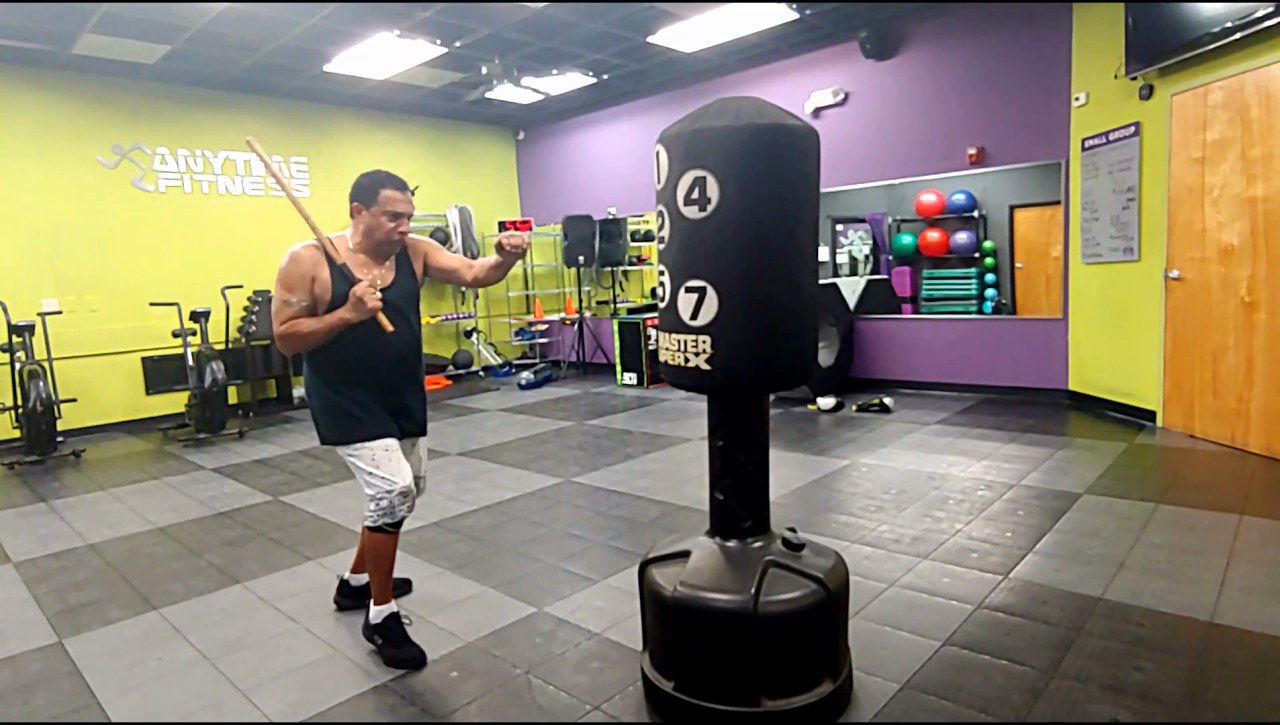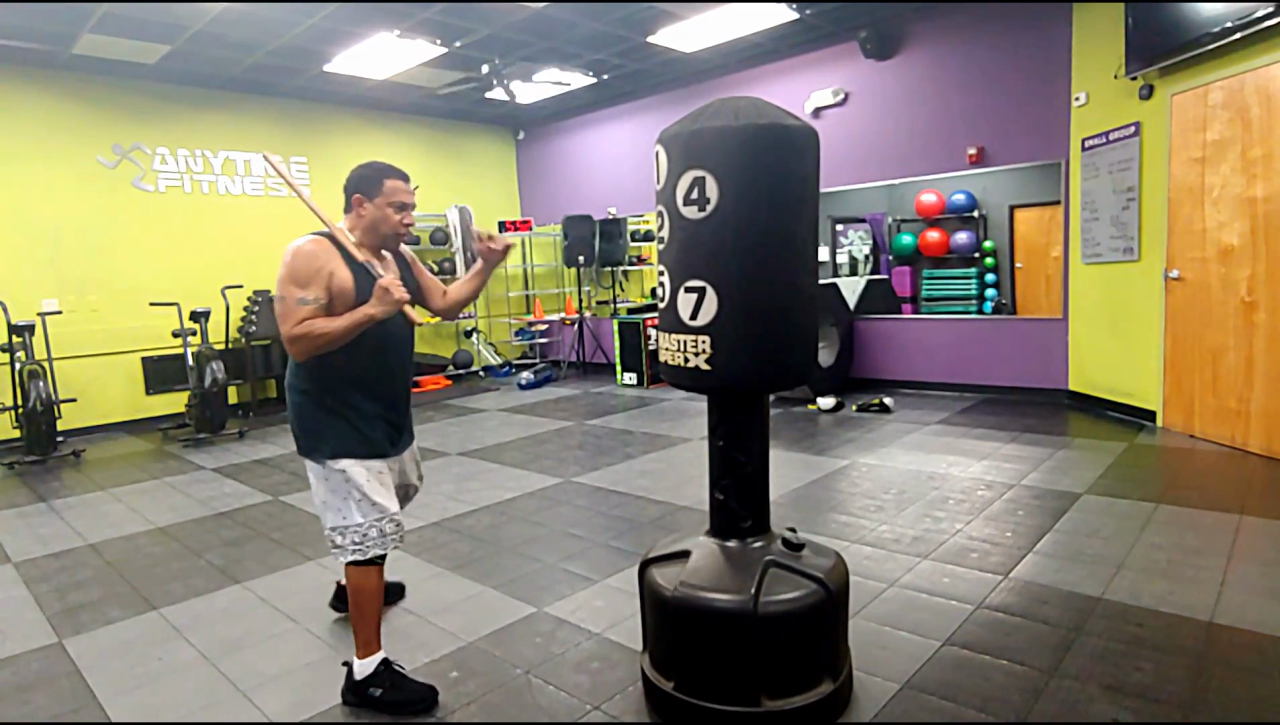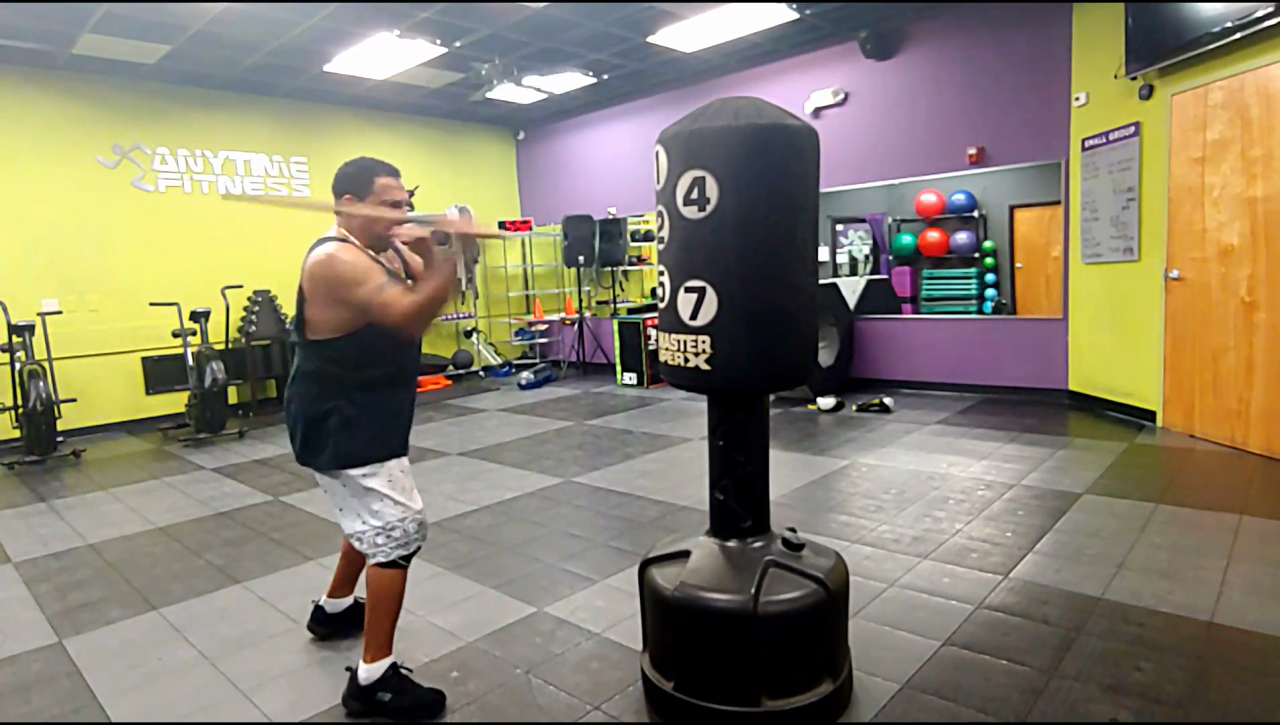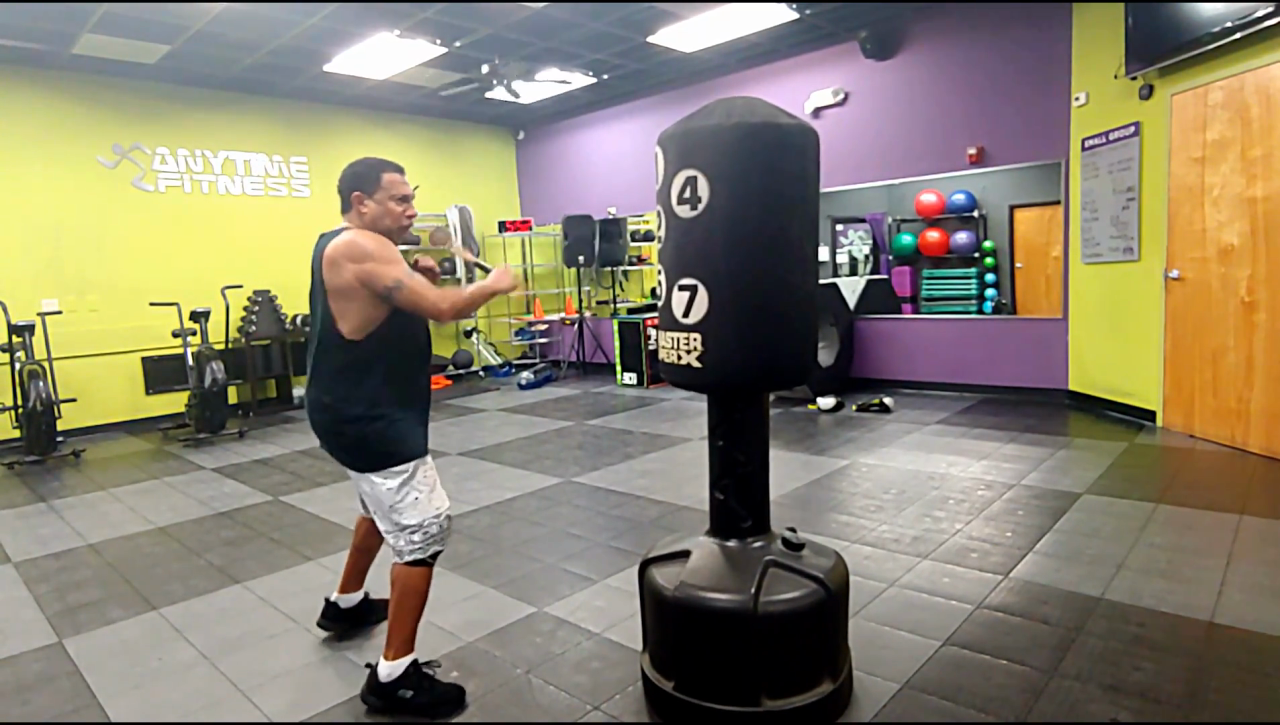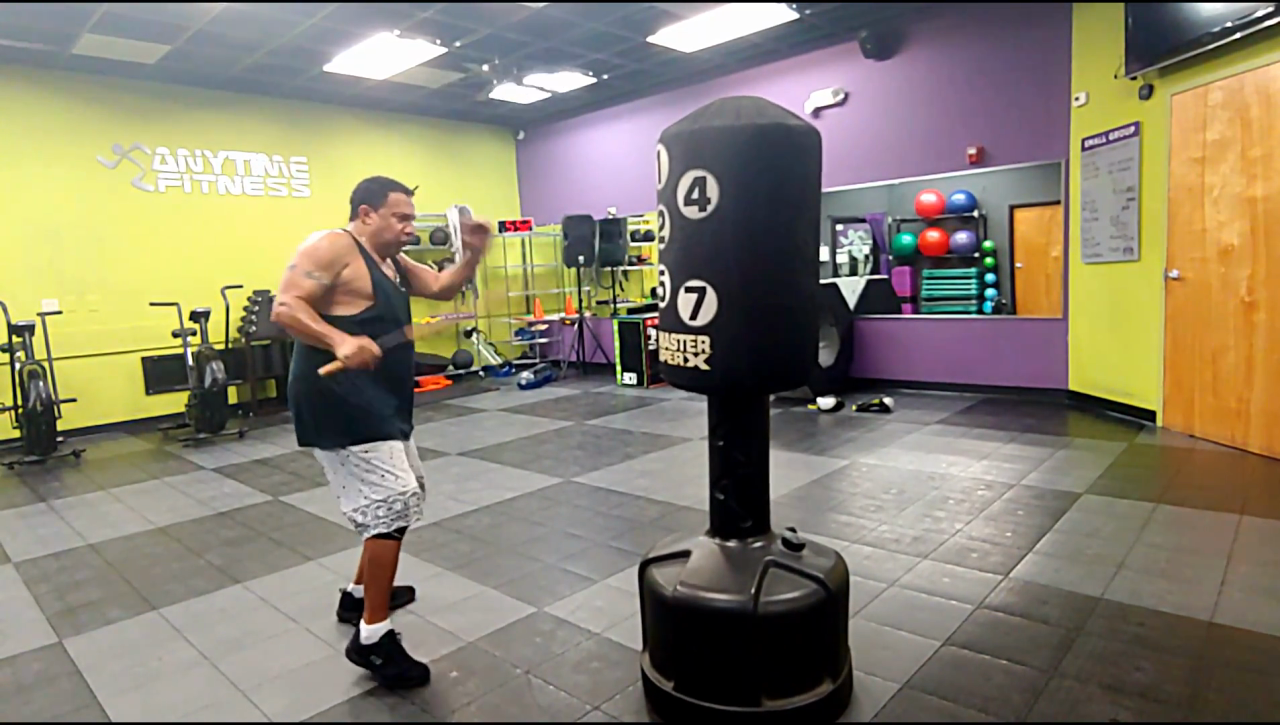
dt=0.5s
person 1, frame 1
left shoulder: (415, 251)
right shoulder: (306, 260)
left elbow: (476, 274)
right elbow: (286, 339)
left wrist: (506, 258)
right wrist: (350, 313)
left hip: (404, 400)
right hip: (348, 405)
left knee: (394, 496)
right knee: (392, 493)
left ankle: (358, 581)
right ankle: (381, 615)
person 1, frame 2
left shoulder: (398, 254)
right shoulder: (312, 255)
left elbow: (447, 303)
right elbow: (298, 341)
left wrist: (485, 265)
right wrist: (373, 310)
left hip: (385, 413)
right hip: (335, 417)
left knee: (394, 495)
right knee: (368, 529)
left ankle: (355, 589)
right ankle: (368, 673)
person 1, frame 3
left shoulder: (386, 246)
right shoulder: (335, 259)
left elbow: (424, 288)
right elbow: (410, 319)
left wrist: (424, 253)
right wrist: (447, 270)
left hip: (368, 416)
right hip: (342, 423)
left knee: (370, 516)
right knee: (398, 531)
left ankle: (336, 607)
right ankle: (374, 677)
person 1, frame 4
left shoulder: (356, 244)
right shoulder: (360, 249)
left elbow: (411, 304)
right elbow: (440, 308)
left wrist: (424, 275)
right wrist: (492, 285)
left hip: (353, 407)
right hip: (369, 418)
left knee: (385, 505)
right knee: (422, 528)
left ankle: (345, 604)
right ankle: (394, 674)
person 1, frame 5
left shoulder: (392, 260)
right shoulder: (329, 249)
left elbow: (440, 286)
right elbow: (285, 310)
left wrist: (471, 252)
right wrist: (338, 339)
left hip: (383, 407)
right hip: (340, 407)
left knee: (399, 498)
right knee: (392, 505)
left ankle: (362, 591)
right ankle: (372, 637)
